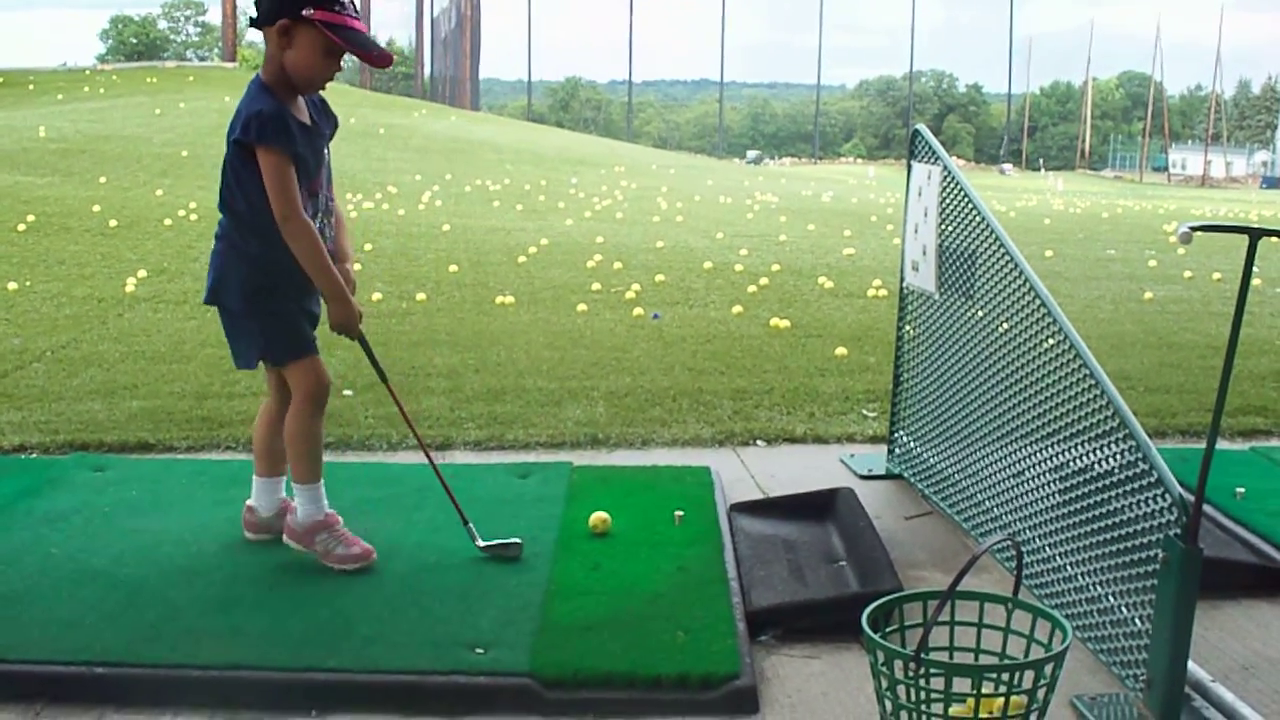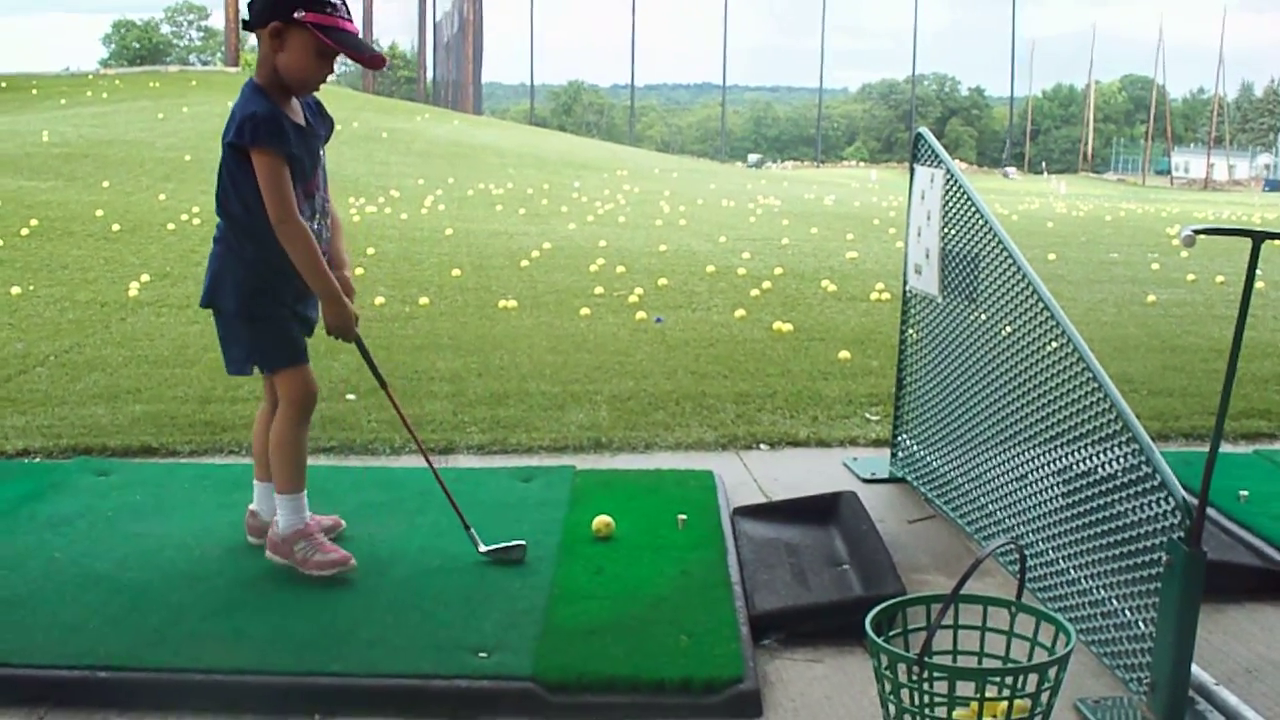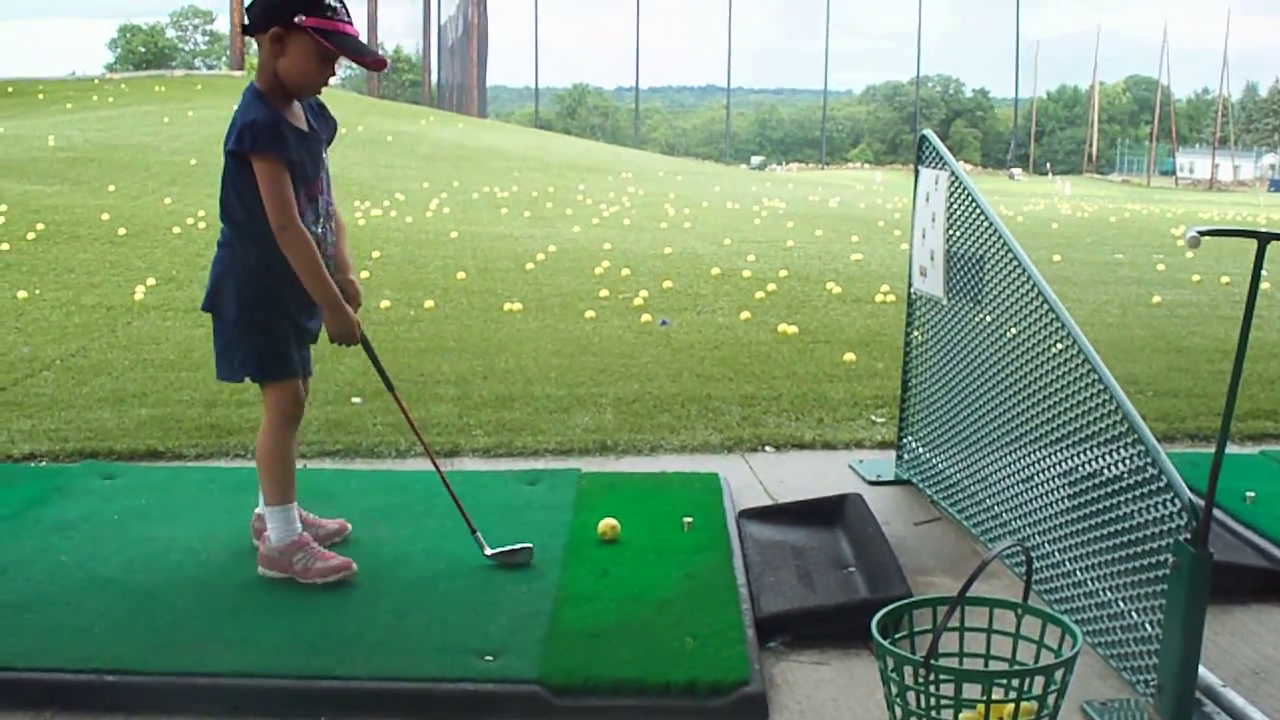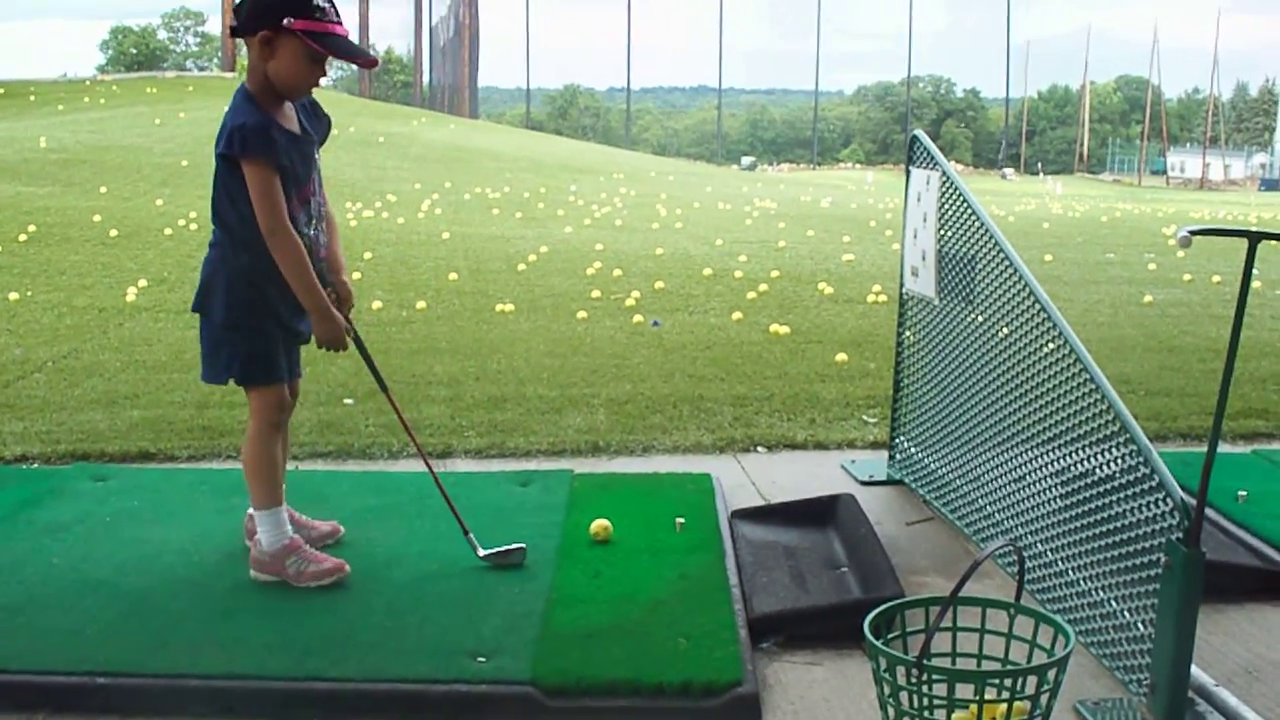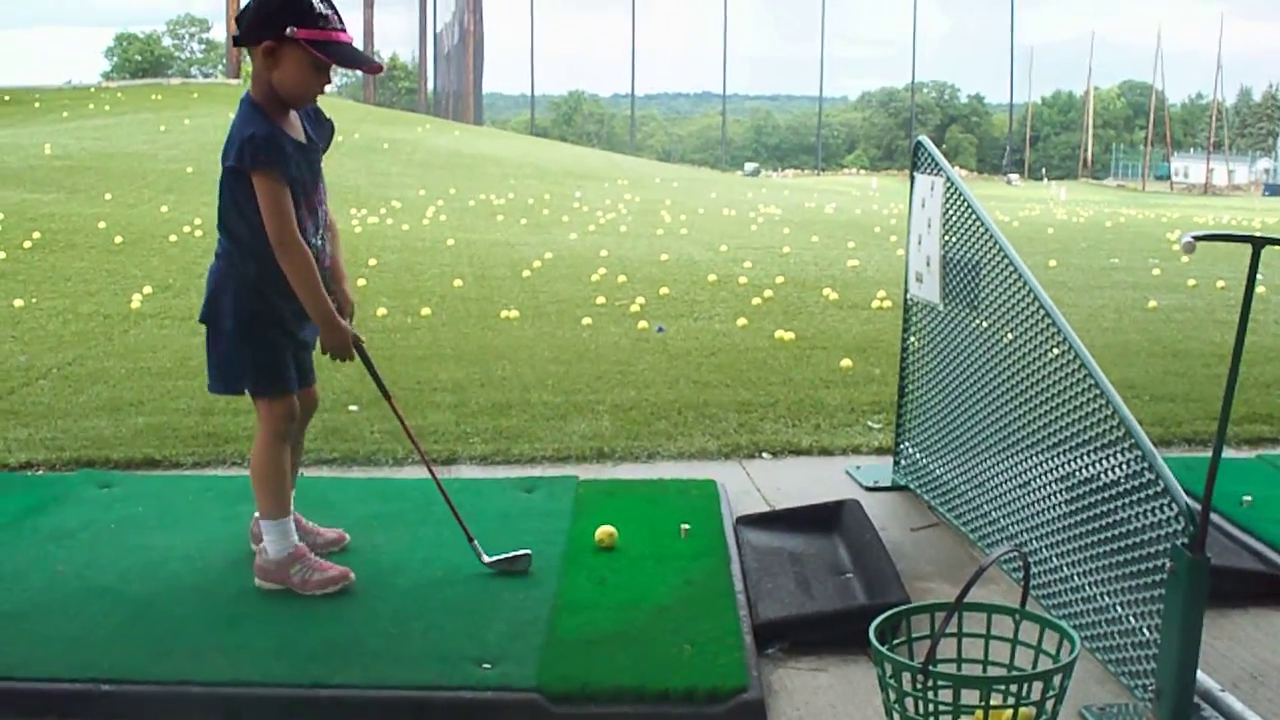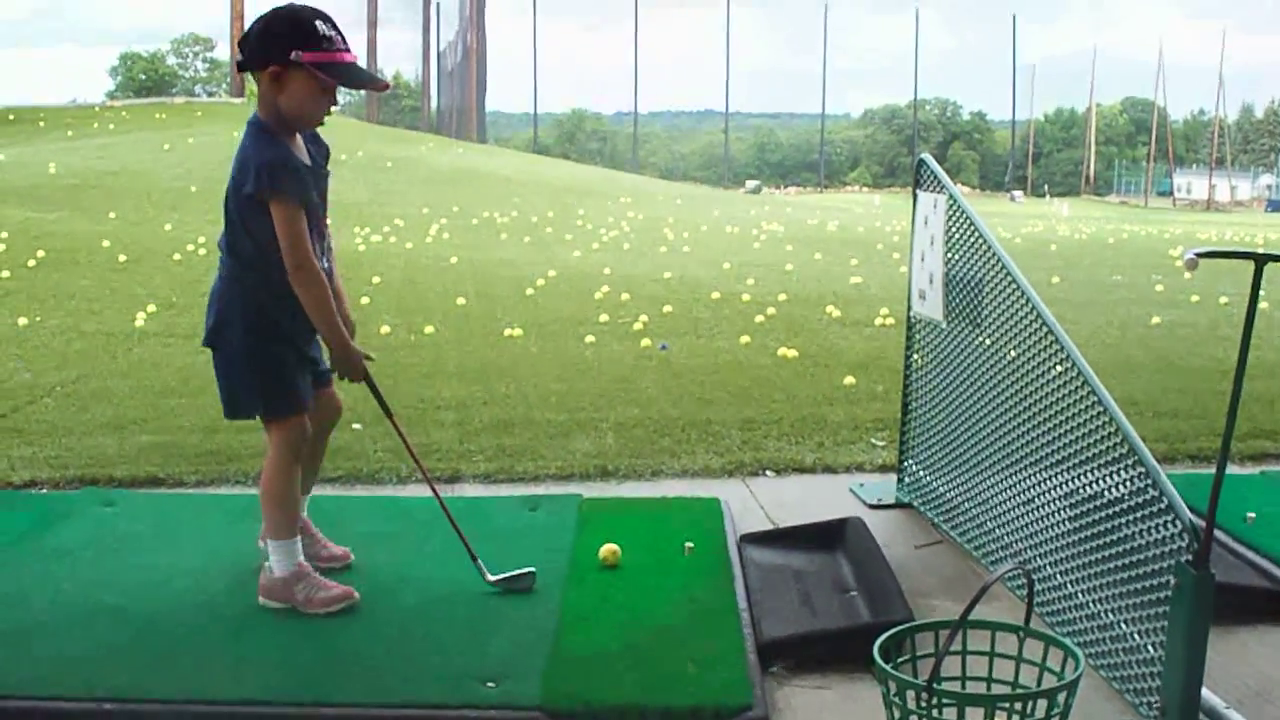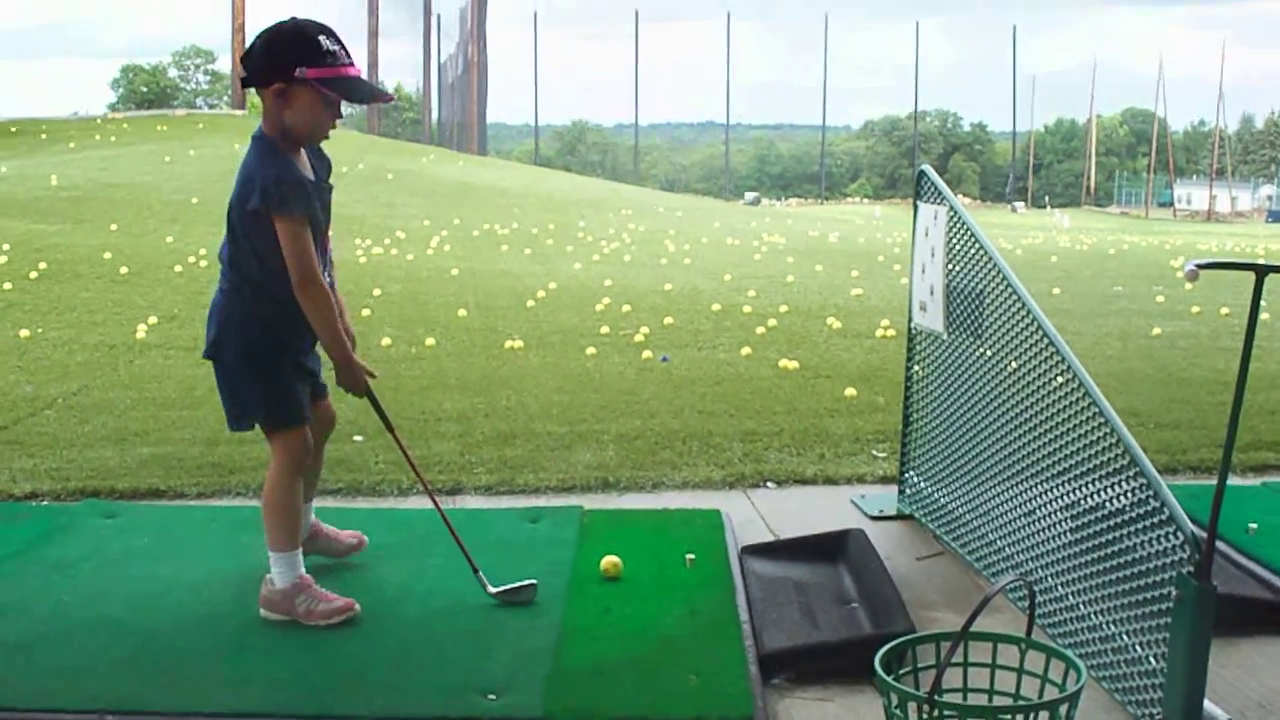
dt=0.1s
person 1, frame 1
left shoulder: (311, 109)
right shoulder: (264, 116)
left elbow: (325, 196)
right elbow: (289, 218)
left wrist: (343, 259)
right wrist: (337, 295)
left hip: (286, 275)
right hip: (255, 277)
left knee: (285, 390)
right knee: (311, 385)
left ankle: (265, 506)
right ankle: (310, 516)
person 1, frame 2
left shoulder: (307, 111)
right shoulder: (259, 118)
left elbow: (321, 198)
right elbow: (285, 220)
left wrist: (339, 265)
right wrist: (331, 296)
left hip: (286, 280)
right hip: (253, 282)
left knee: (284, 395)
right knee: (298, 392)
left ankle: (268, 509)
right ankle: (288, 529)
person 1, frame 3
left shoulder: (309, 114)
right shoulder: (259, 124)
left elbow: (324, 201)
right elbow: (286, 227)
left wrist: (344, 270)
right wrist: (333, 305)
left hip: (290, 286)
right hip: (256, 289)
left knee: (283, 401)
right knee: (287, 402)
left ankle: (273, 514)
right ankle: (281, 541)
person 1, frame 4
left shoulder: (303, 115)
right shoulder: (249, 127)
left elbow: (317, 202)
right elbow: (276, 230)
left wrist: (335, 273)
right wrist: (320, 310)
left hip: (280, 289)
right hip: (245, 292)
left knee: (281, 400)
right knee: (270, 407)
left ankle: (267, 513)
right ankle: (272, 546)
person 1, frame 5
left shoulder: (306, 122)
right shoulder: (258, 138)
left elbow: (318, 212)
right elbow: (285, 241)
left wrist: (337, 283)
right wrist: (328, 320)
left hip: (287, 296)
right hip: (253, 301)
left knee: (302, 405)
right knee: (278, 416)
left ankle: (274, 518)
right ankle: (277, 553)
person 1, frame 6
left shoulder: (300, 142)
right shoulder: (271, 160)
left elbow: (318, 238)
right elbow: (299, 265)
left wrist: (339, 303)
right wrist: (340, 344)
left hip: (285, 315)
right hip: (255, 322)
left knee: (324, 411)
right knee: (291, 434)
left ankle: (292, 526)
right ankle: (283, 571)
person 1, frame 7
left shoulder: (303, 156)
right shoulder: (276, 175)
left elbow: (319, 253)
right elbow: (304, 280)
left wrist: (340, 317)
right wrist: (344, 358)
left hip: (284, 326)
right hip: (255, 332)
left knee: (319, 421)
right knee: (292, 445)
left ankle: (301, 525)
right ankle: (284, 584)
